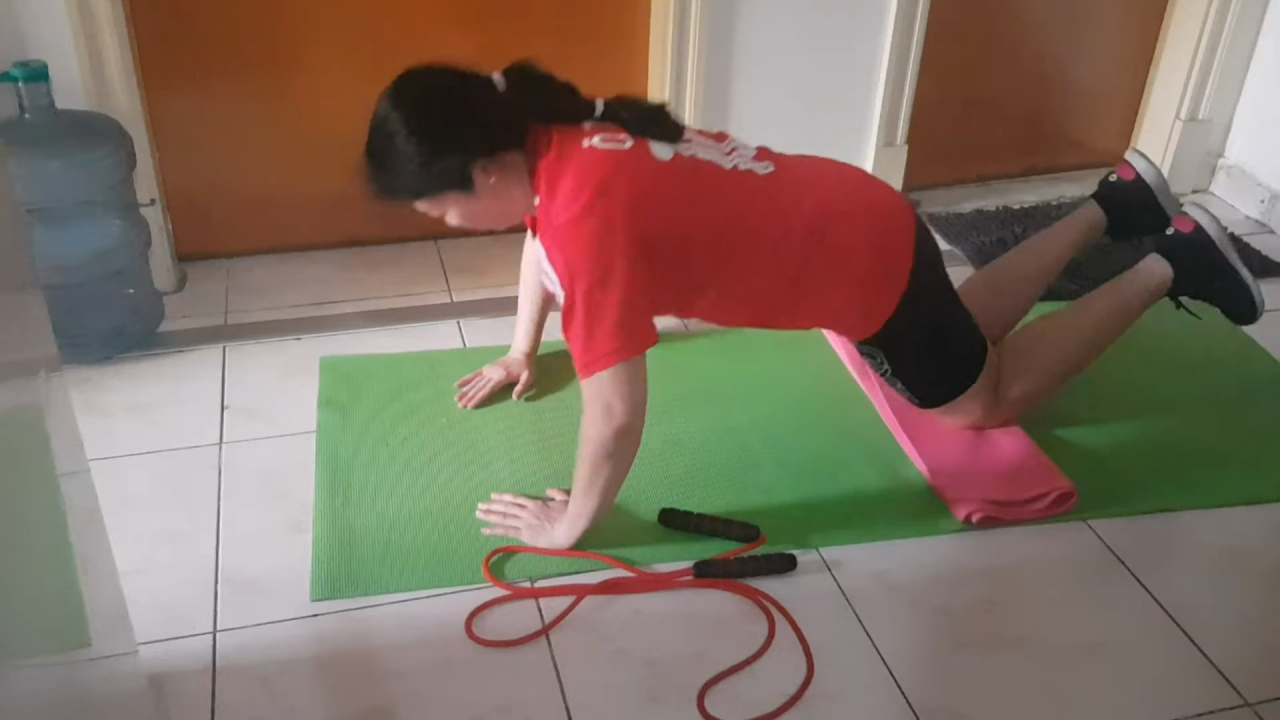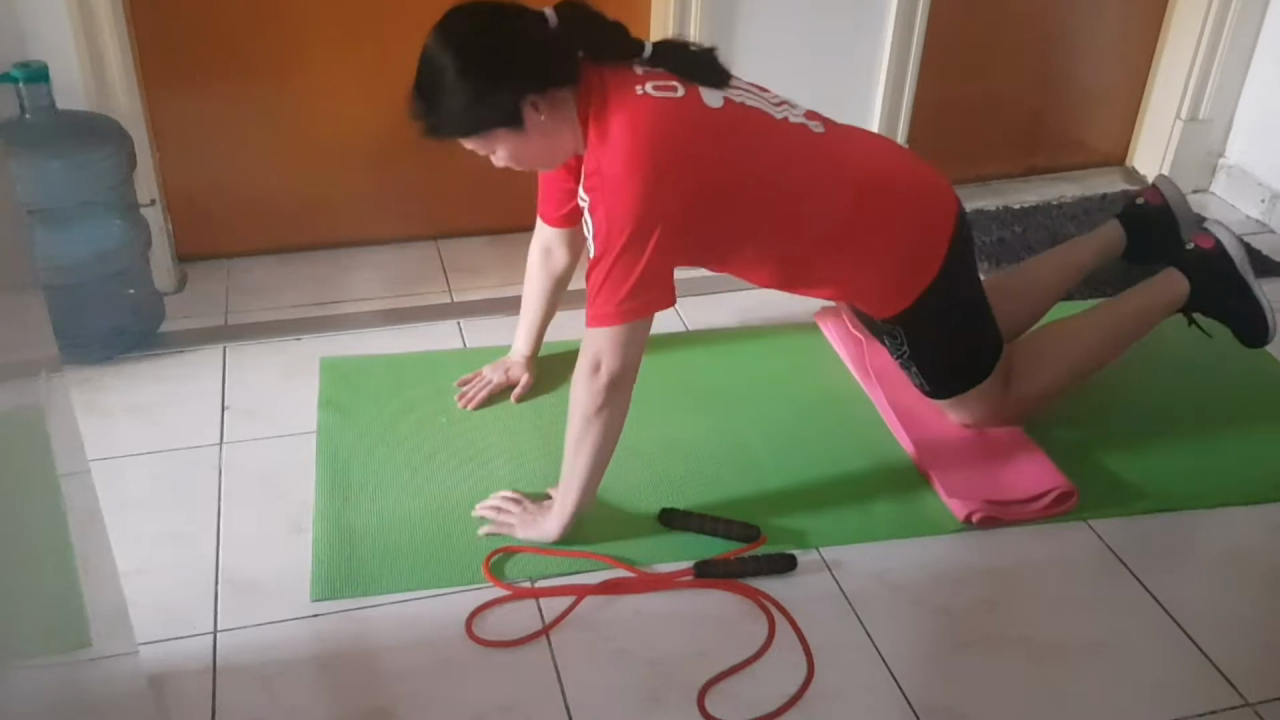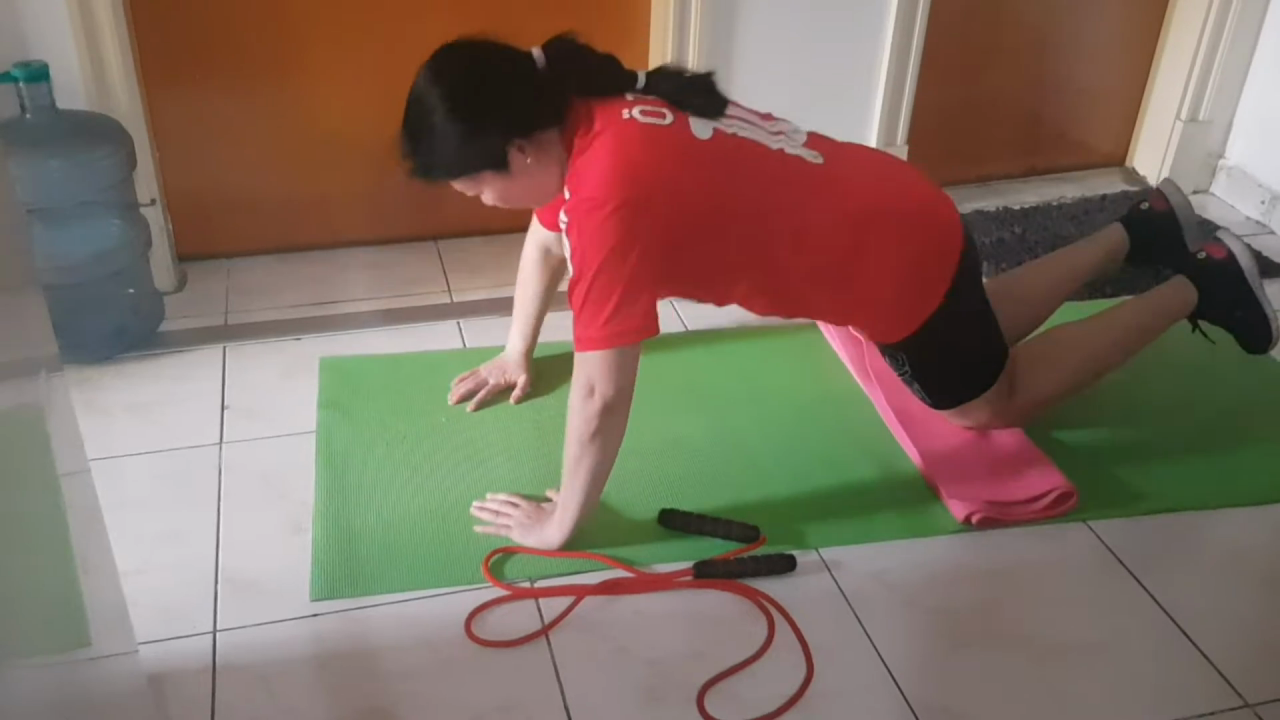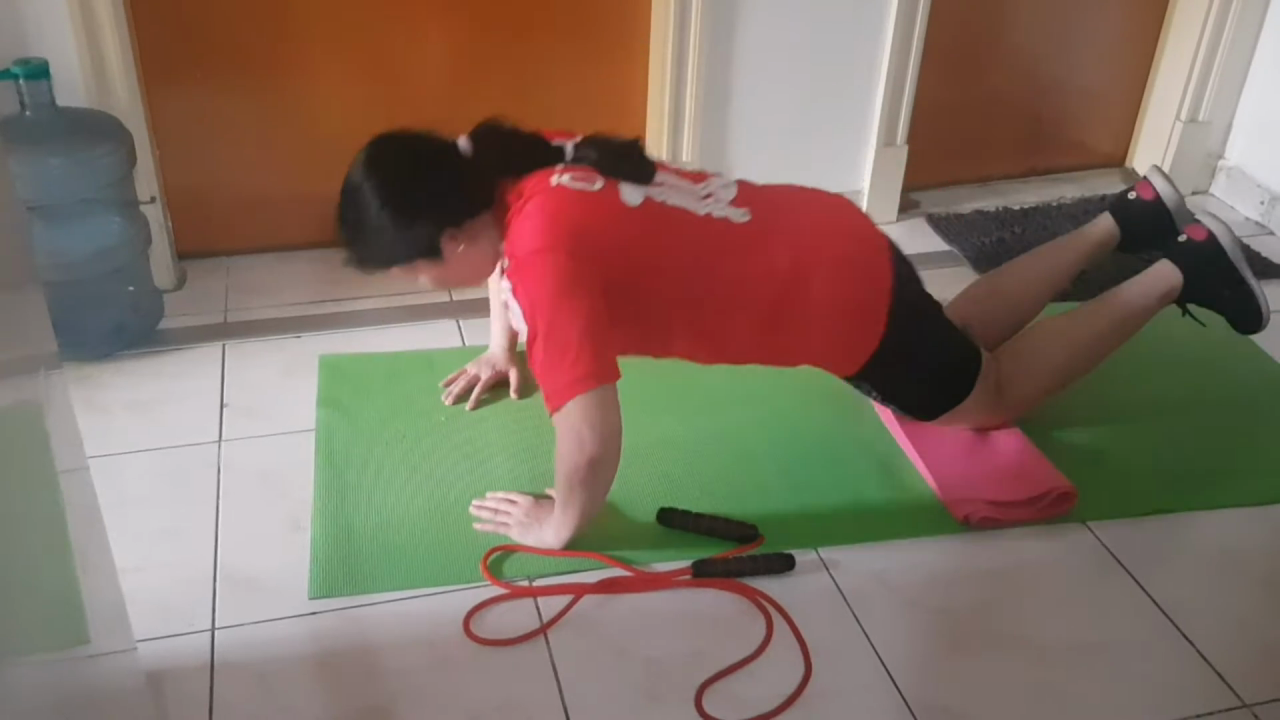
dt=0.3s
person 1, frame 1
left shoulder: (583, 210)
right shoulder: (539, 140)
left elbow: (616, 415)
left wrist: (571, 523)
right wrist: (521, 357)
left hip: (863, 258)
right hip: (838, 209)
left knee: (994, 396)
right knee: (969, 331)
left ankle: (1169, 262)
right ankle: (1110, 204)
person 1, frame 2
left shoulder: (633, 155)
right shoulder: (583, 96)
left elbow: (608, 369)
right elbow: (555, 240)
left wrist: (558, 515)
right wrist: (520, 357)
left hip: (901, 237)
right hip: (869, 205)
left knee: (994, 397)
right knee: (978, 334)
left ankle: (1188, 278)
right ankle: (1133, 228)
person 1, frame 3
left shoulder: (609, 187)
right shoulder: (575, 120)
left elbow: (602, 394)
right elbow: (546, 238)
left wrist: (561, 520)
right wrist: (515, 356)
left hip: (900, 257)
right hip: (878, 211)
left knee: (997, 402)
right knee: (978, 341)
left ankle: (1196, 287)
right ankle: (1137, 231)
person 1, frame 4
left shoulder: (540, 257)
right shoulder: (512, 173)
left elbow: (594, 442)
left wrist: (559, 522)
right wrist: (505, 347)
left hip: (843, 295)
right hip: (817, 237)
left knee: (993, 393)
right knee: (965, 334)
left ankle: (1176, 273)
right ankle: (1127, 218)
